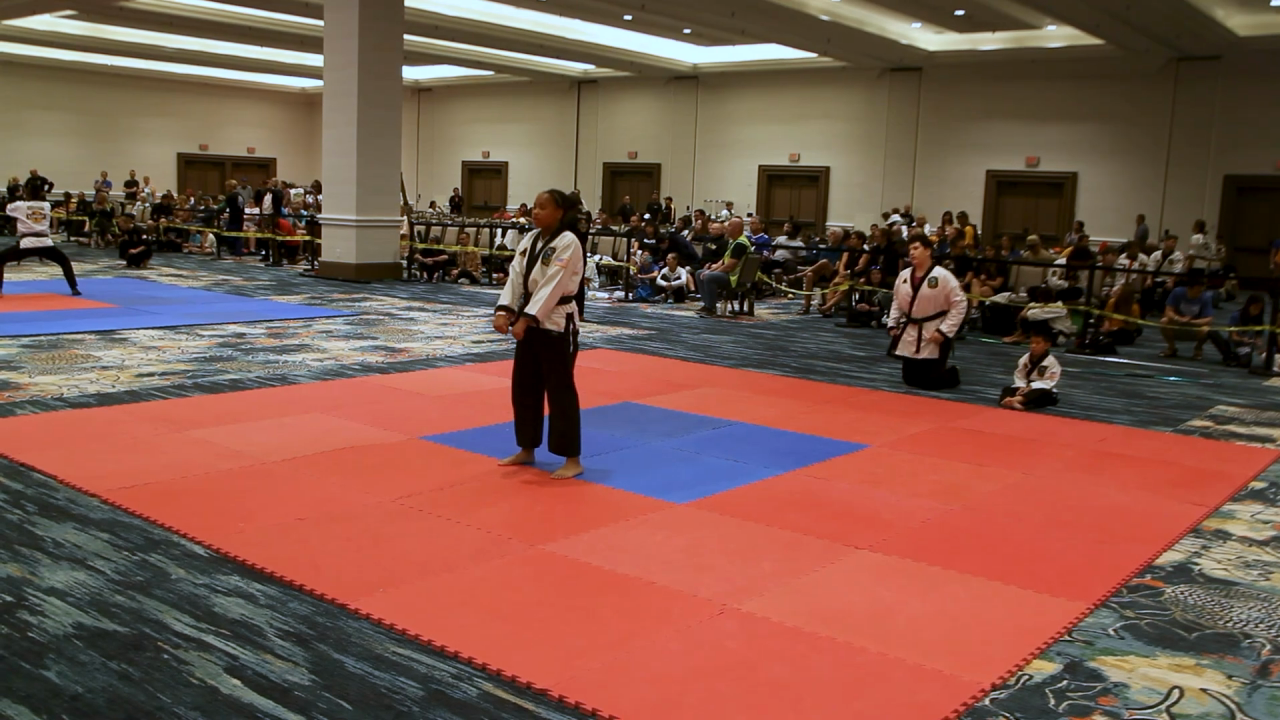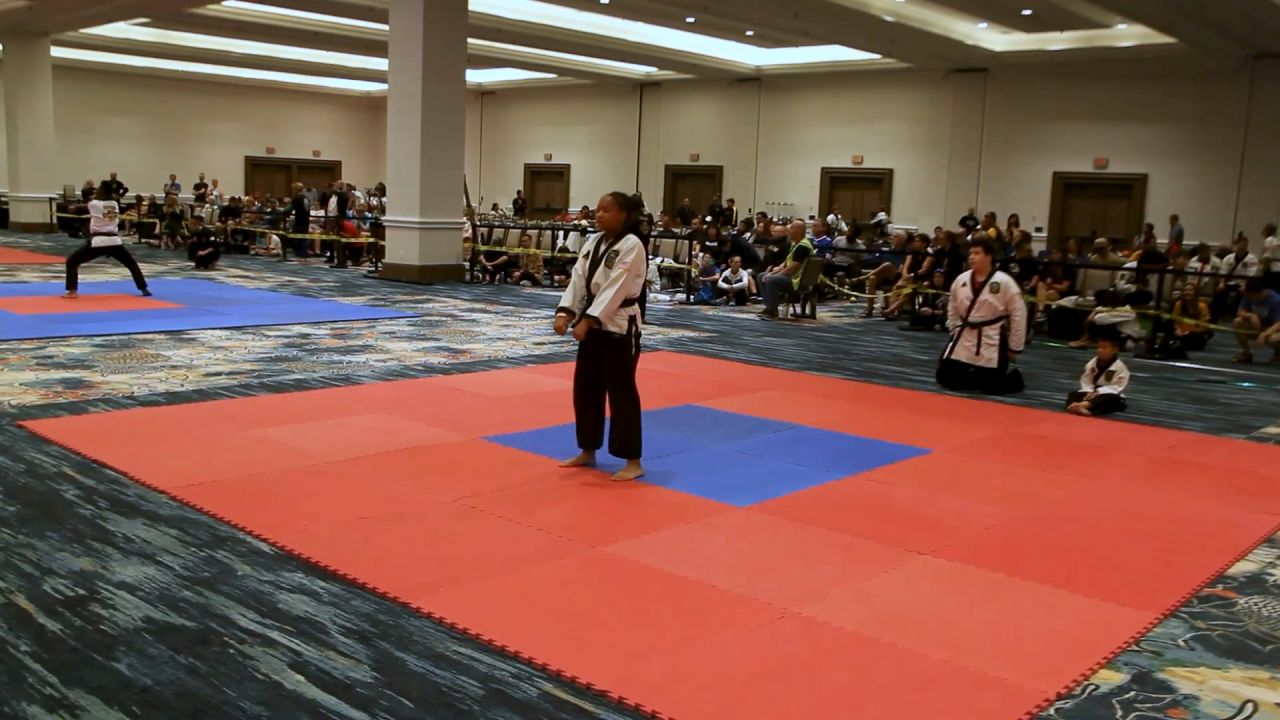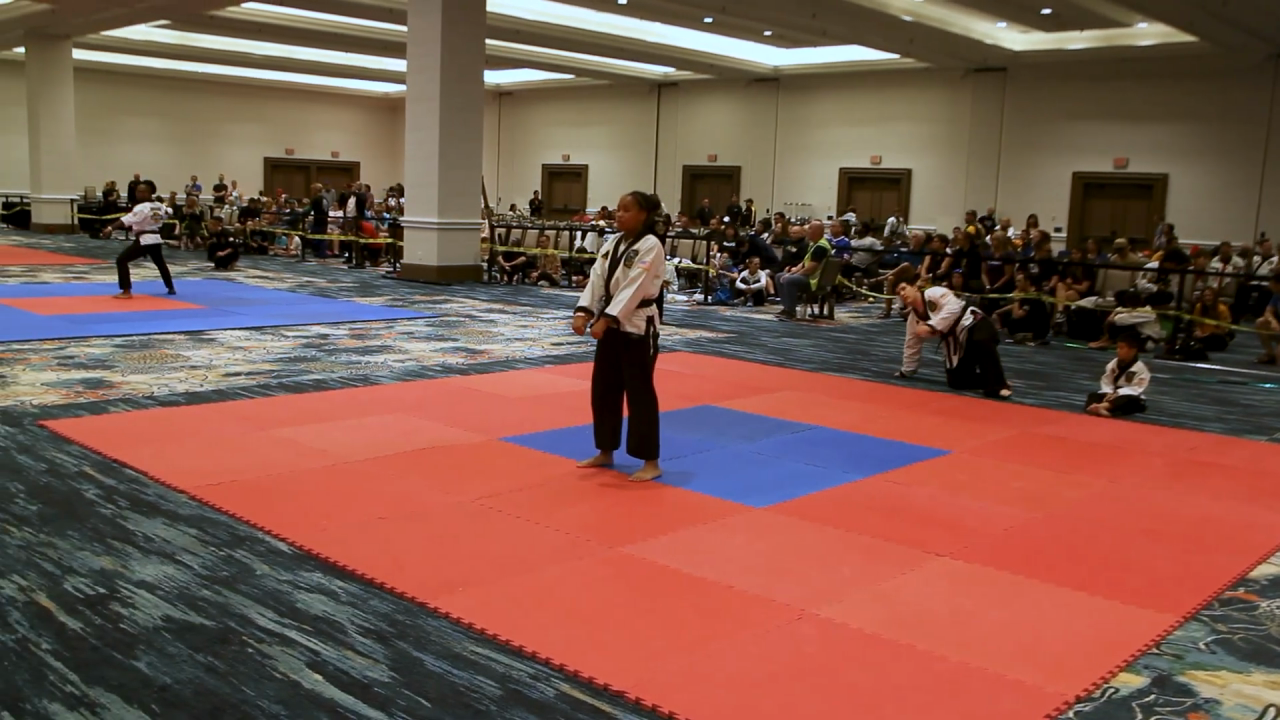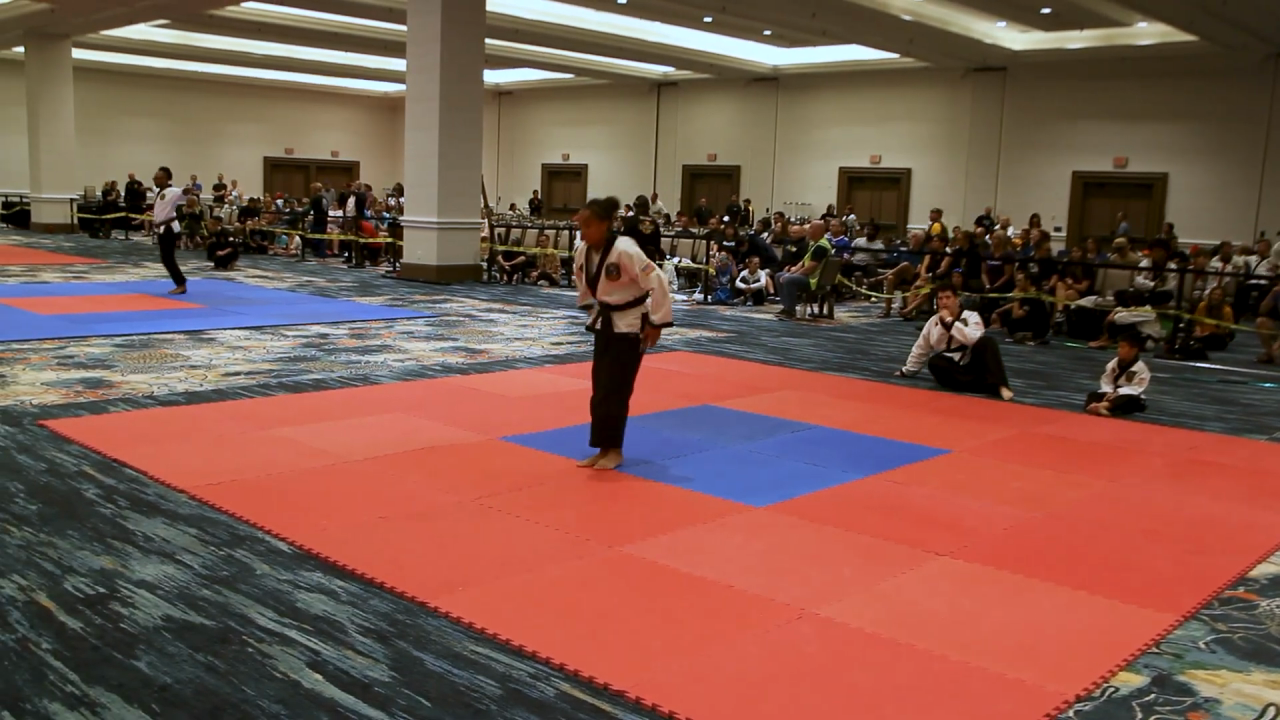
dt=1s
person 1, frame 1
left shoulder: (568, 243)
right shoulder: (530, 240)
left elbow: (552, 286)
right elbow: (516, 277)
left wrist: (525, 319)
right wrist: (504, 310)
left hip: (557, 323)
right hip: (529, 320)
left knee: (560, 390)
right knee: (524, 388)
left ankle: (572, 459)
right ankle: (527, 450)
person 1, frame 2
left shoulder: (632, 245)
right shoulder: (593, 242)
left elbow: (615, 288)
right elbow: (578, 279)
left wrist: (587, 320)
right wrist: (565, 312)
left hip: (620, 325)
right hip: (592, 322)
left knee: (622, 392)
right knee: (586, 389)
left ankle: (633, 461)
right ankle: (588, 451)
person 1, frame 3
left shoulder: (651, 246)
right shoulder: (613, 243)
left elbow: (633, 288)
right elbow: (597, 279)
left wrist: (605, 319)
right wrist: (584, 312)
left hip: (638, 325)
right hip: (611, 323)
left knee: (640, 393)
right knee: (604, 390)
left ankle: (651, 463)
right ankle: (605, 452)
person 1, frame 4
left shoulder: (624, 250)
right shoulder: (584, 249)
left elbow: (656, 283)
left wrist: (656, 323)
right wrist: (590, 308)
left hip: (629, 327)
right hip: (604, 323)
left knee: (614, 389)
right knee: (601, 388)
left ankle: (613, 450)
right ankle: (603, 449)
